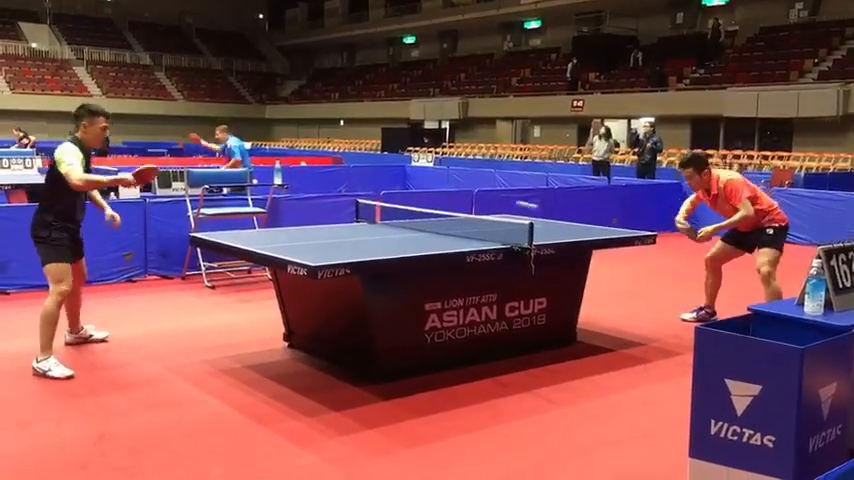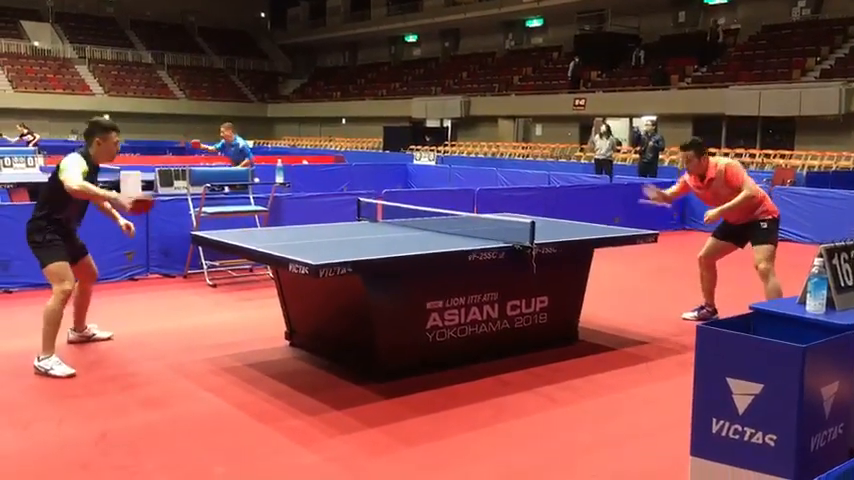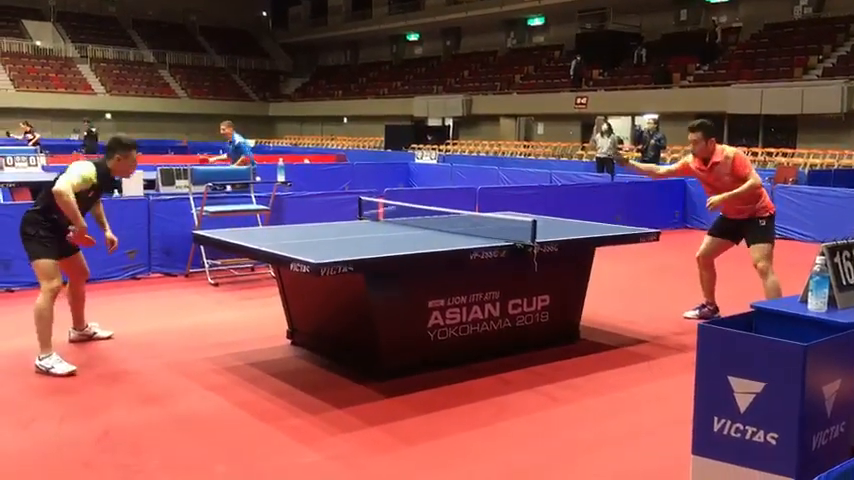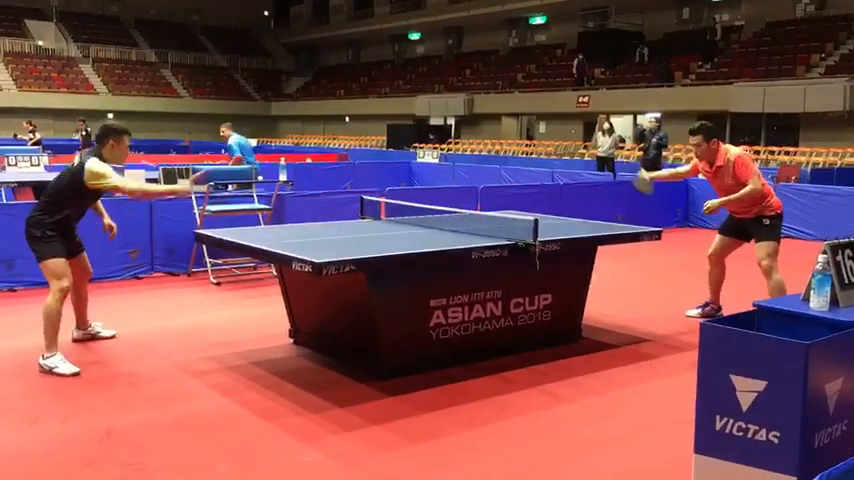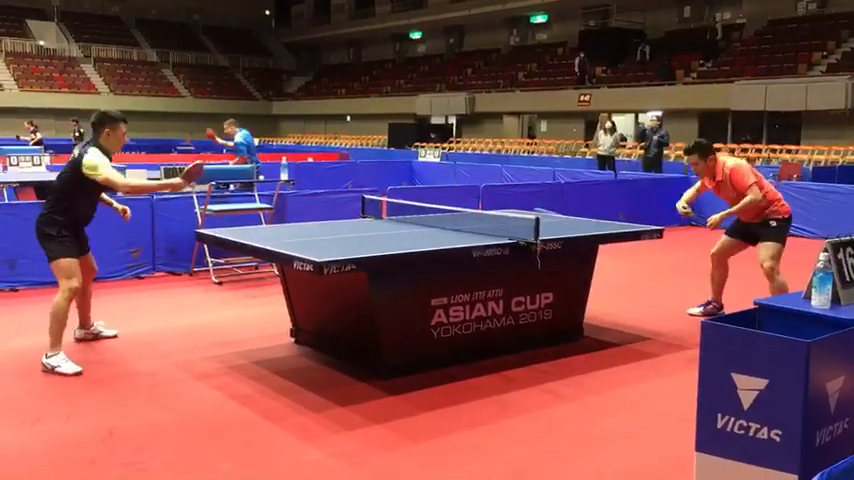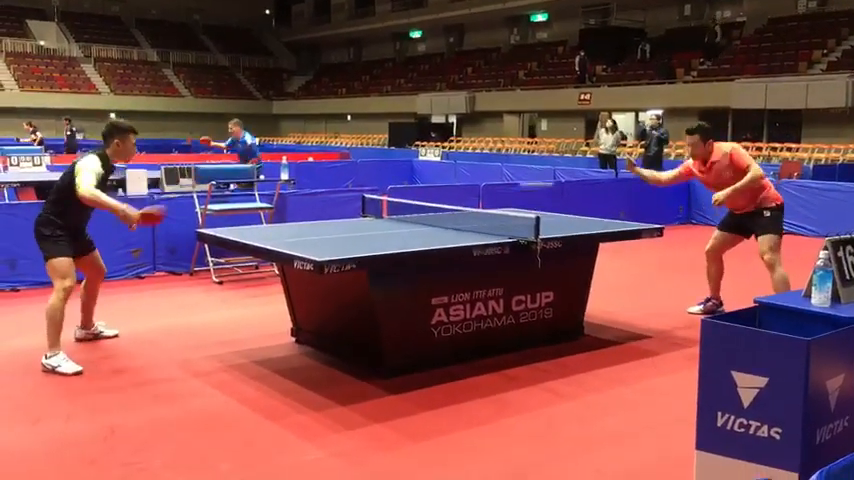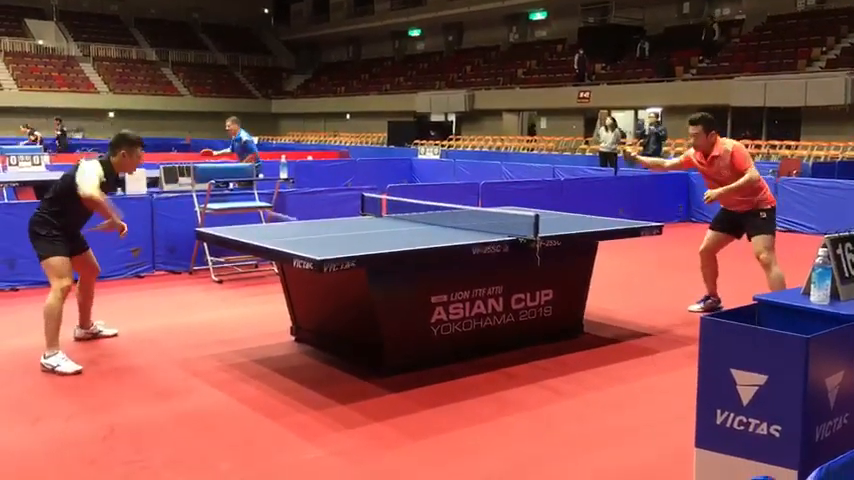
dt=0.2s
person 1, frame 1
left shoulder: (84, 152)
right shoulder: (67, 150)
left elbow: (89, 188)
right elbow: (78, 182)
left wrist: (106, 208)
right wrist: (118, 180)
left hip: (69, 229)
right hip: (51, 229)
left knee: (78, 281)
right knee: (61, 289)
left ankle: (75, 331)
right ankle: (43, 359)
person 1, frame 2
left shoulder: (90, 165)
right shoulder: (74, 161)
left elbow: (94, 196)
right elbow: (75, 188)
left wrist: (118, 218)
right wrist: (116, 198)
left hip: (64, 232)
right hip: (45, 233)
left knee: (89, 277)
right knee: (63, 288)
left ankle: (79, 330)
right ankle: (45, 358)
person 1, frame 3
left shoulder: (105, 176)
right shoulder: (86, 170)
right elbow: (60, 190)
left wrist: (106, 230)
right wrist: (80, 225)
left hip: (59, 229)
right hip: (39, 228)
left knee: (80, 275)
right knee: (52, 286)
left ankle: (80, 329)
right ankle: (45, 357)
person 1, frame 4
left shoulder: (92, 160)
right shoulder: (94, 166)
right elbow: (132, 189)
left wrist: (104, 216)
right wrist: (176, 189)
left hip: (60, 227)
right hip: (43, 229)
left knee: (82, 276)
right knee: (61, 286)
left ankle: (83, 328)
right ankle: (49, 356)
person 1, frame 5
left shoulder: (92, 152)
right shoulder: (93, 158)
right elbow: (125, 186)
left wrist: (113, 204)
right wrist: (174, 183)
left hip: (70, 226)
right hip: (55, 228)
left knee: (88, 274)
right knee: (71, 285)
left ankle: (85, 328)
right ankle: (52, 354)
person 1, frame 6
left shoulder: (106, 164)
right shoulder: (91, 162)
right elbow: (87, 194)
left wrist: (121, 212)
right wrist: (125, 210)
left hip: (73, 229)
right hip: (53, 228)
left knee: (97, 273)
right knee: (65, 285)
left ankle: (87, 327)
right ankle: (52, 355)
person 1, frame 7
left shoulder: (111, 175)
right shoulder: (93, 168)
right elbow: (89, 194)
left wrist: (115, 220)
right wrist: (113, 216)
left hip: (68, 229)
right hip: (47, 228)
left knee: (91, 273)
right knee: (62, 285)
left ankle: (85, 327)
right ankle: (51, 355)
person 2, frame 1
left shoulder: (728, 182)
right shoulder: (703, 187)
left elbow: (748, 214)
right elbow: (690, 202)
left wrist: (714, 229)
right wrist: (680, 218)
left hip: (770, 222)
right hip: (744, 227)
left knee: (765, 271)
right knee: (711, 260)
right ankle: (708, 310)
person 2, frame 2
left shoulder: (726, 167)
right shoulder: (690, 179)
left elbow: (752, 192)
right elbow: (669, 195)
left wrist: (721, 210)
right wrist: (658, 195)
left hip: (762, 216)
right hip: (734, 221)
left knee: (764, 268)
right knee: (705, 259)
right ankle: (709, 308)
person 2, frame 3
left shoulder: (732, 156)
right shoulder: (692, 162)
left elbow: (756, 183)
right elbow: (661, 171)
left wrist: (724, 197)
right wrist: (630, 164)
left hip: (758, 214)
right hip: (730, 217)
left knee: (762, 266)
right knee: (703, 257)
right ankle: (711, 307)
person 2, frame 4
left shoulder: (736, 157)
right shoulder: (702, 162)
left elbow: (756, 188)
right elbow: (680, 172)
left wrist: (722, 202)
right wrist: (650, 176)
left hip: (765, 212)
right hip: (739, 215)
left knee: (766, 264)
right knee: (714, 255)
right ankle: (713, 305)
person 2, frame 5
left shoulder: (734, 168)
right shoulder: (709, 175)
left elbow: (755, 198)
right elbow: (695, 190)
left wrist: (722, 216)
right wrist: (682, 203)
left hip: (773, 214)
right hip: (749, 219)
left knee: (768, 266)
right knee: (717, 255)
right ankle: (715, 304)
person 2, frame 6
left shoulder: (730, 151)
right shoulder: (694, 165)
left elbow: (758, 174)
right elbow: (663, 178)
left wrist: (729, 191)
right wrist: (636, 170)
left hip: (766, 205)
right hip: (739, 210)
left knee: (770, 259)
right knee: (711, 252)
right ankle: (714, 301)
person 2, frame 7
left shoulder: (732, 149)
right shoulder: (695, 155)
left elbow: (754, 177)
right elbow: (666, 164)
left wrist: (723, 191)
right wrist: (636, 159)
left hip: (759, 206)
right hip: (732, 210)
left knee: (765, 258)
right knee: (706, 251)
right ankle: (713, 299)
